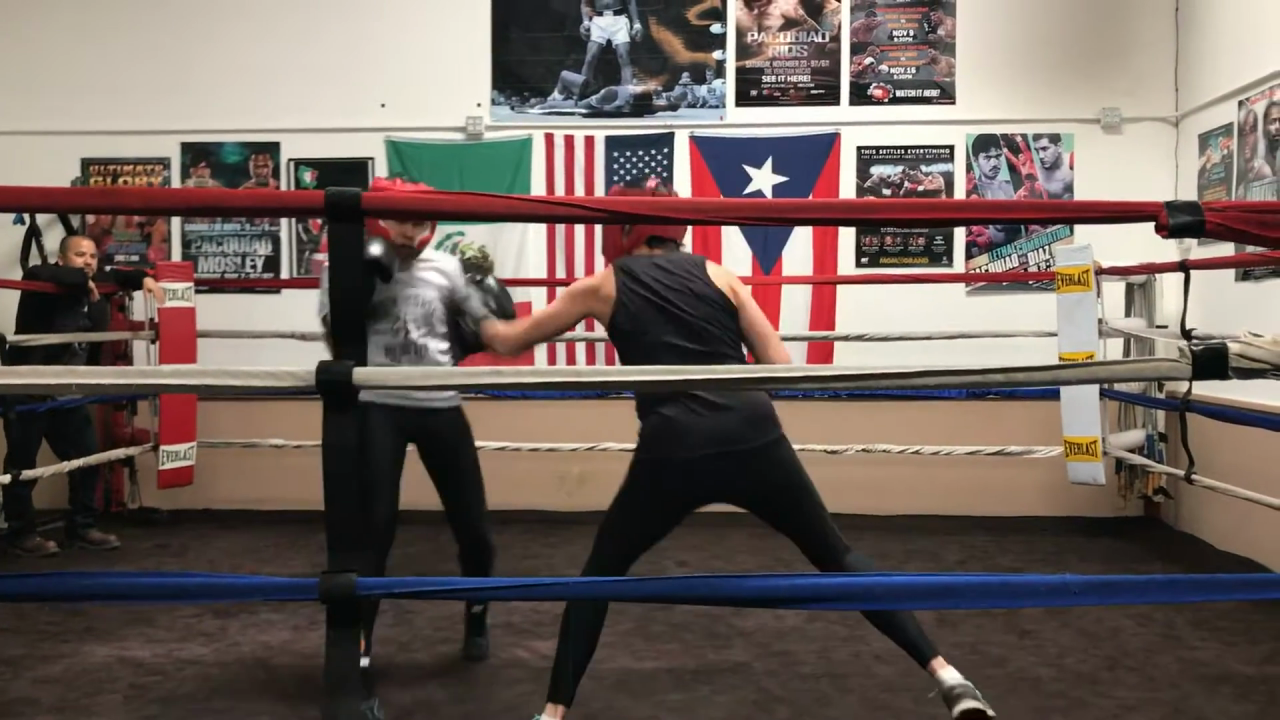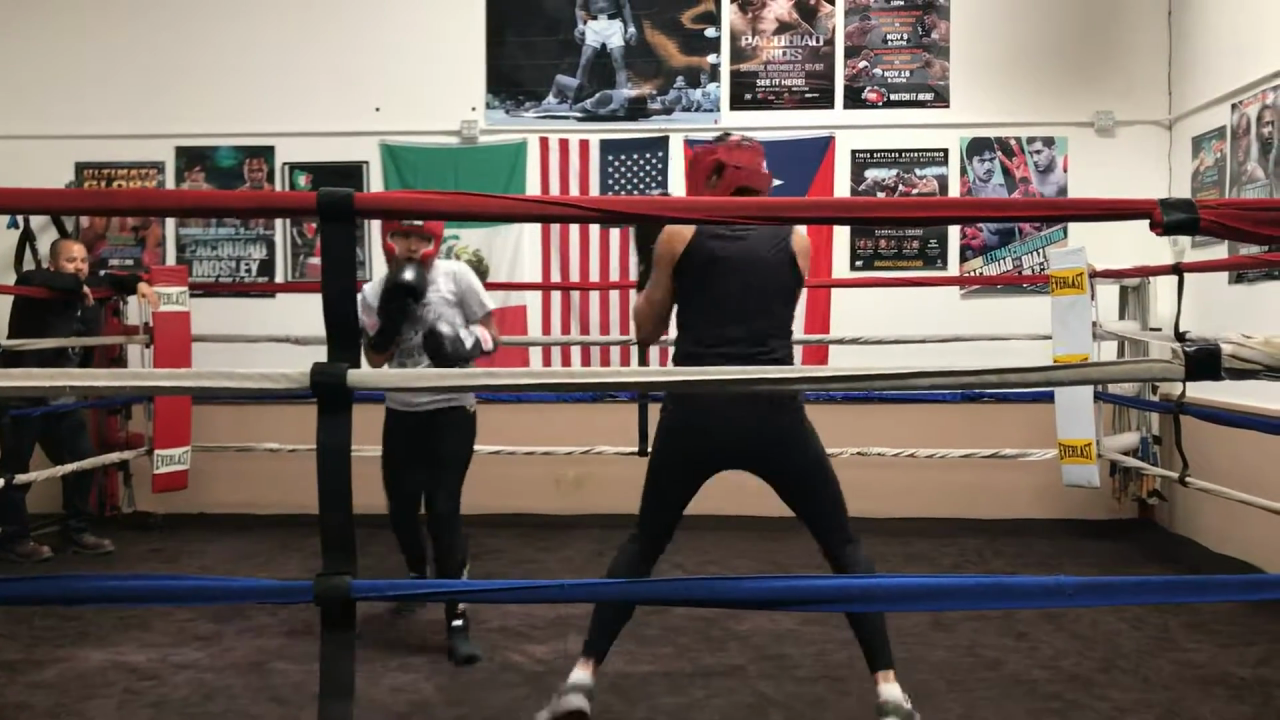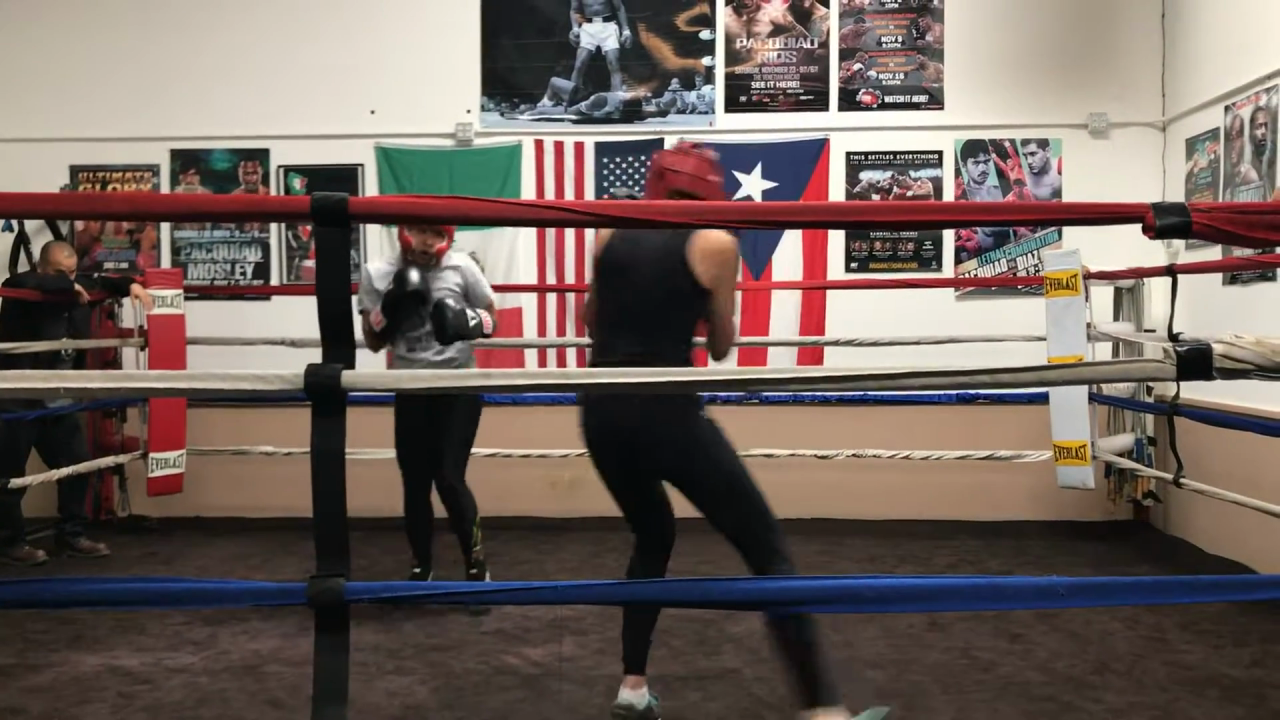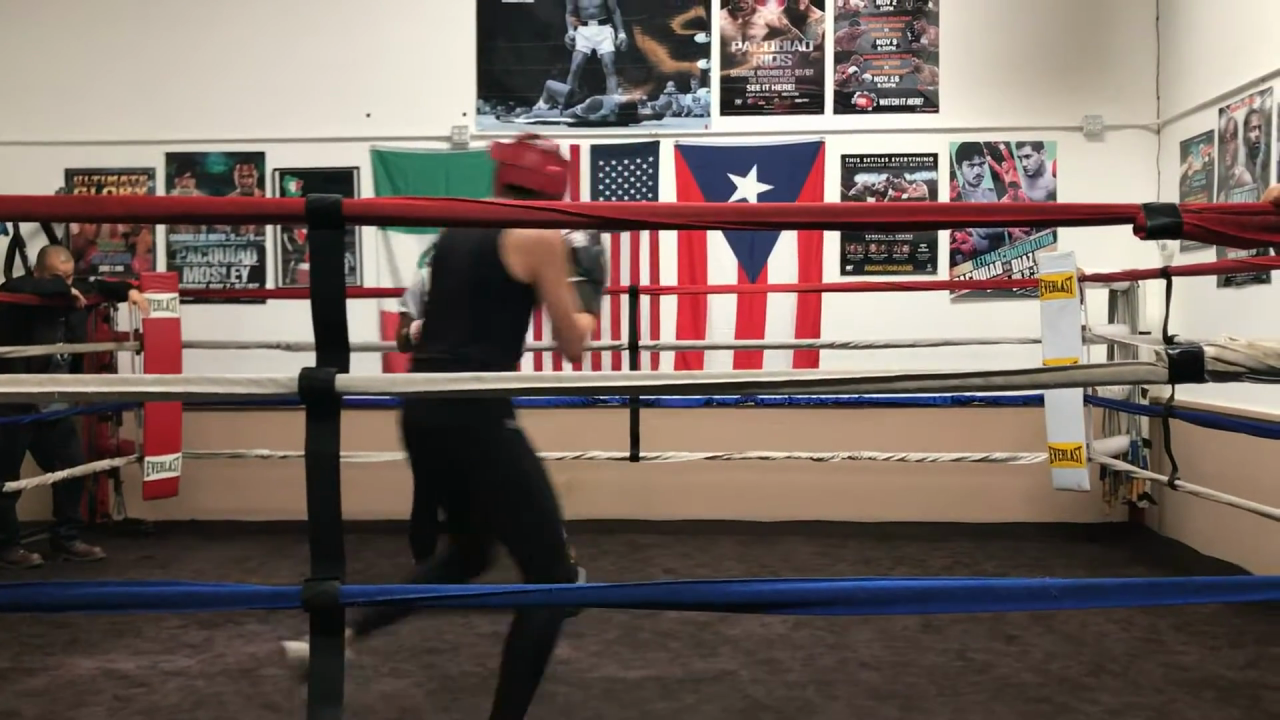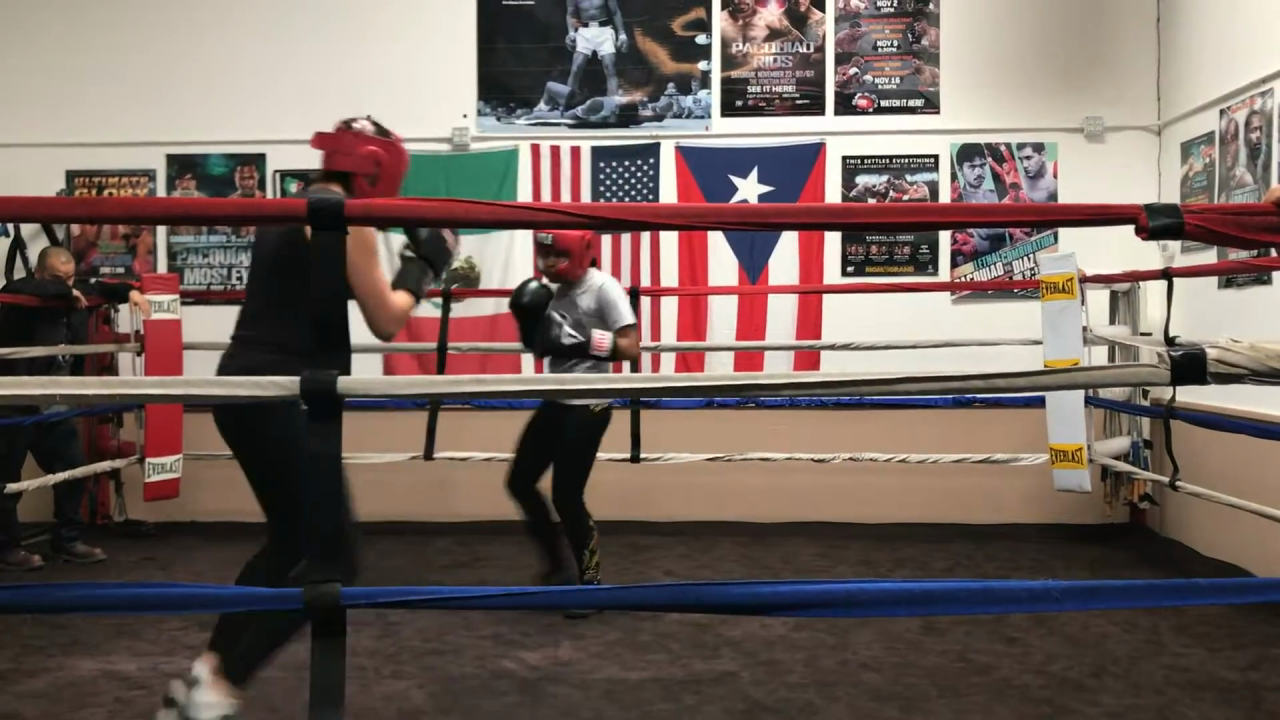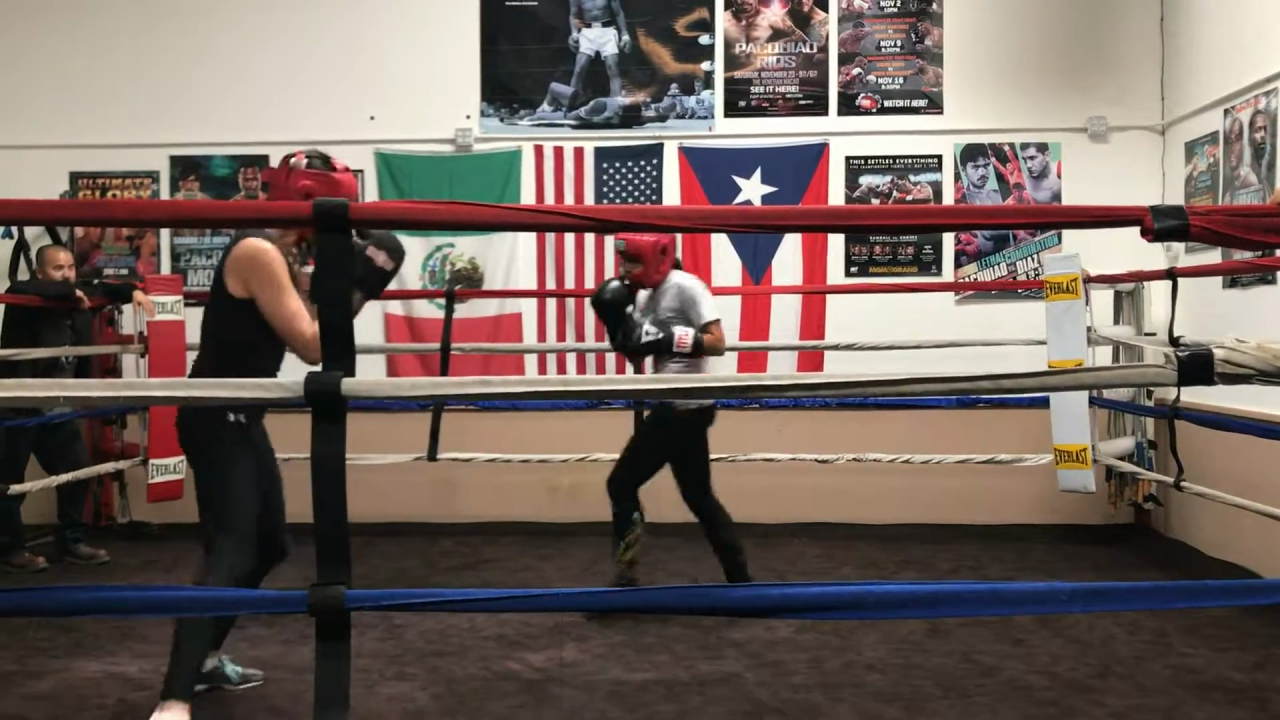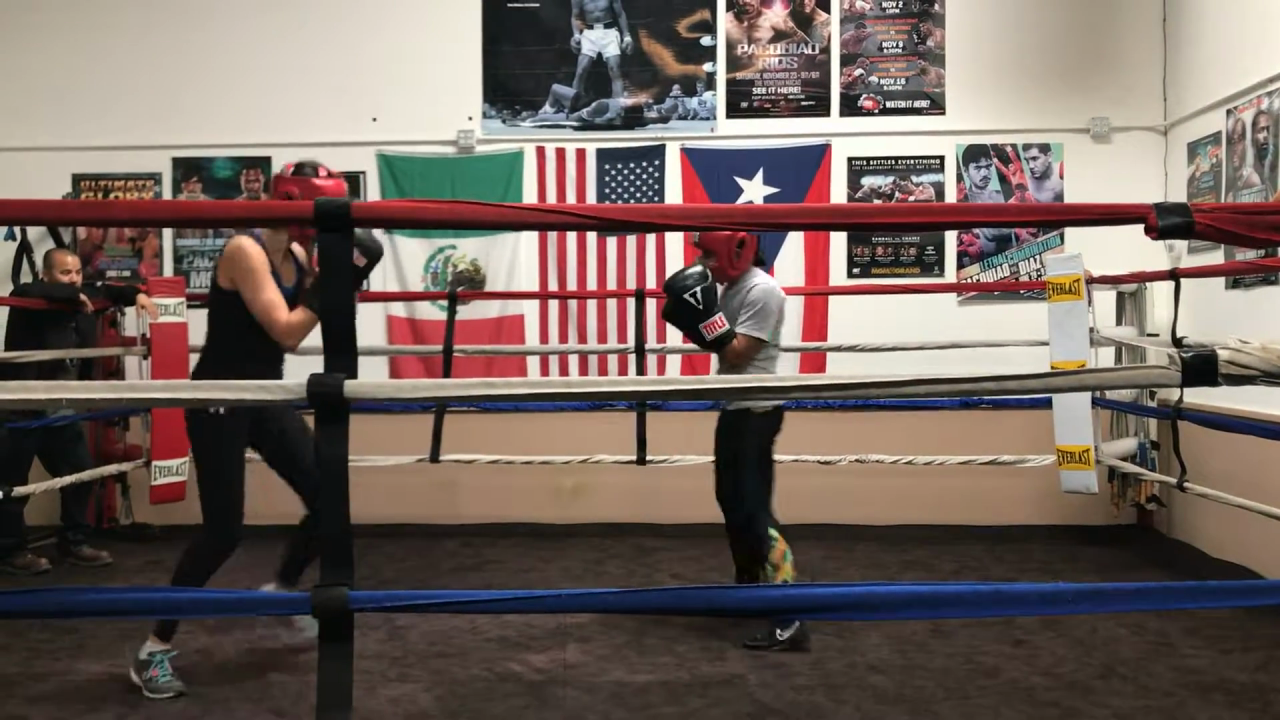
dt=0.4s
person 1, frame 1
left shoulder: (605, 285)
right shoulder: (718, 274)
left elbow: (516, 337)
right elbow: (775, 360)
left wrist: (473, 320)
left hip: (674, 450)
right hip: (752, 440)
left knee: (603, 570)
right knee: (837, 559)
person 1, frame 2
left shoulder: (679, 233)
right shoulder: (796, 240)
left elbow: (646, 330)
left wrist: (648, 259)
left hip: (693, 412)
right hip: (773, 414)
left knee: (646, 541)
right knee: (842, 546)
person 1, frame 3
left shoulder: (611, 235)
right shoulder: (713, 242)
right elbow: (723, 347)
left hip: (604, 415)
right hip: (668, 416)
left knee: (653, 540)
right knee: (769, 556)
person 1, frame 4
left shoulder: (453, 230)
right shoulder: (538, 234)
right elbow: (575, 344)
right wrist: (586, 288)
left hip: (424, 408)
right hip: (473, 415)
left knee: (470, 552)
right knee: (552, 580)
person 1, frame 5
left shoulder: (287, 216)
right shoulder: (346, 220)
right elbow: (388, 323)
right wrist: (422, 268)
left hip: (242, 387)
right hip: (276, 396)
left knee: (293, 539)
right knee: (338, 562)
person 1, frame 6
left shoulder: (282, 251)
right shoulder: (256, 253)
left elbow: (305, 329)
right elbow: (308, 344)
left wrist: (353, 279)
right wrist: (361, 285)
left hip: (238, 414)
right hip: (217, 415)
left knee: (269, 544)
right knee: (232, 555)
left ankle: (202, 657)
person 1, frame 7
left shoulder: (299, 255)
right shoulder: (244, 250)
right elbow: (286, 331)
left wrist: (348, 269)
left hip: (268, 398)
right hip: (221, 400)
right knee: (221, 532)
left ankle: (282, 589)
right ankle: (155, 649)
person 2, frame 1
left shoulder: (446, 268)
left elbow: (463, 344)
left hip: (441, 407)
right hip: (377, 407)
left knee: (471, 523)
right knee: (376, 526)
left ankle: (475, 614)
right ankle: (358, 656)
person 2, frame 2
left shoulder: (456, 276)
right shoulder: (374, 292)
left elbow: (491, 335)
right elbow: (375, 358)
left wrist: (466, 342)
right wrist: (391, 312)
left hip: (450, 411)
right hip: (402, 413)
left knee: (443, 512)
right knee: (401, 510)
left ankle: (457, 618)
right ankle: (419, 577)
person 2, frame 3
left shoulder: (461, 267)
right shoulder: (377, 273)
left elbow: (490, 317)
right elbow: (373, 342)
left wrist: (469, 322)
right wrist: (392, 309)
left hip: (458, 393)
right hip: (412, 396)
left knee: (449, 480)
right knee: (415, 486)
left ankle: (477, 570)
right ankle: (421, 572)
person 2, frame 4
left shoulder: (501, 288)
right shoulder: (429, 283)
left elbow: (508, 349)
right elbow: (406, 340)
right wrist: (432, 328)
left hip: (489, 401)
right hip: (439, 403)
left knee: (516, 486)
right knee: (428, 493)
left ankle: (569, 572)
right ankle: (424, 578)
person 2, frame 5
left shoulder: (603, 288)
right shoulder: (553, 291)
left elbow: (631, 345)
right elbow: (540, 349)
left wrist: (583, 340)
right wrist: (528, 319)
left hip: (587, 407)
right hip: (556, 404)
left knee: (567, 495)
right knee: (519, 482)
left ankle: (589, 582)
right ankle: (556, 564)
person 2, frame 6
left shoulder: (686, 288)
right shoulder: (646, 296)
left elbow: (716, 342)
right elbow: (635, 355)
left wrist: (665, 339)
right wrist: (617, 321)
left hip: (683, 407)
right hip: (682, 407)
left knee: (621, 483)
right knee: (700, 496)
left ankle: (625, 579)
right ankle: (741, 586)
person 2, frame 7
left shoulder: (761, 290)
right shoulder: (732, 286)
left elbow: (738, 353)
right elbow: (721, 345)
left wrist: (705, 314)
right wrist: (694, 317)
left hip: (755, 411)
right hip: (738, 409)
left knee: (752, 508)
right knee: (732, 499)
left ankle: (791, 620)
right ankle: (747, 587)
person 3, frame 1
left shoulder: (96, 285)
right shoulder: (42, 282)
left elbow: (117, 277)
right elbow: (36, 274)
left wrist: (143, 278)
right wrist: (81, 280)
right hip: (27, 392)
left knee: (87, 459)
left ankle: (82, 527)
person 3, frame 2
left shoulder: (88, 288)
right shoulder: (34, 285)
left elbow: (110, 281)
right elbow: (32, 279)
left wrist: (137, 283)
right wrist: (77, 287)
left hip: (63, 399)
left knee: (82, 462)
left ankle: (76, 532)
person 3, frame 3
left shoulder: (77, 289)
left elbow: (101, 283)
left wrist: (130, 285)
right wrist: (65, 285)
left hip: (58, 401)
left knee: (77, 465)
left ankle: (71, 535)
person 3, frame 4
left shoulder: (74, 294)
left elbow: (99, 287)
left wrist: (128, 290)
right wrist: (62, 290)
left hip: (54, 405)
left knee: (72, 470)
left ankle: (65, 539)
person 3, frame 5
left shoulder: (75, 295)
left elbow: (99, 289)
left wrist: (129, 291)
right wrist: (65, 292)
left hip: (55, 406)
left knee: (73, 470)
left ankle: (66, 540)
person 3, frame 6
left shoulder: (78, 295)
left elbow: (103, 289)
left wrist: (132, 291)
right wrist: (68, 293)
left hip: (59, 409)
left knee: (77, 472)
left ankle: (71, 542)
person 3, frame 7
left shoulder: (84, 299)
right shoulder: (27, 297)
left elbow: (108, 292)
right elbow: (28, 292)
left wrist: (136, 294)
right wrist: (73, 296)
left hip: (63, 410)
left knee: (80, 474)
left ankle: (73, 543)
